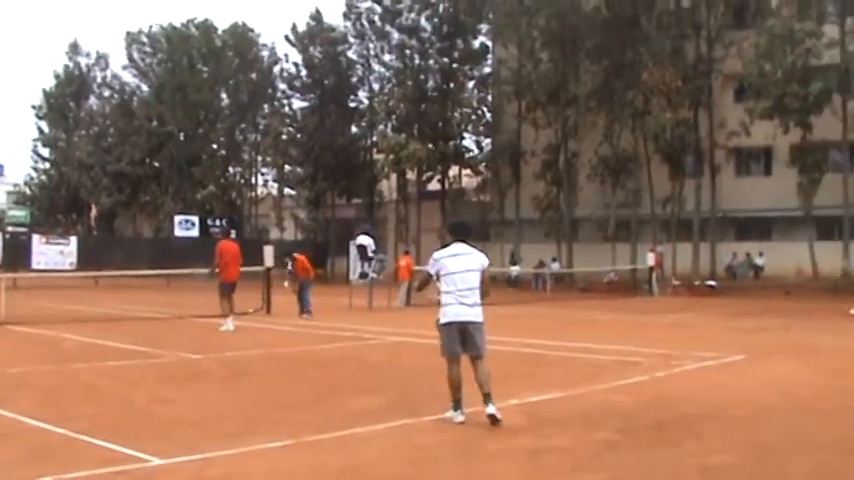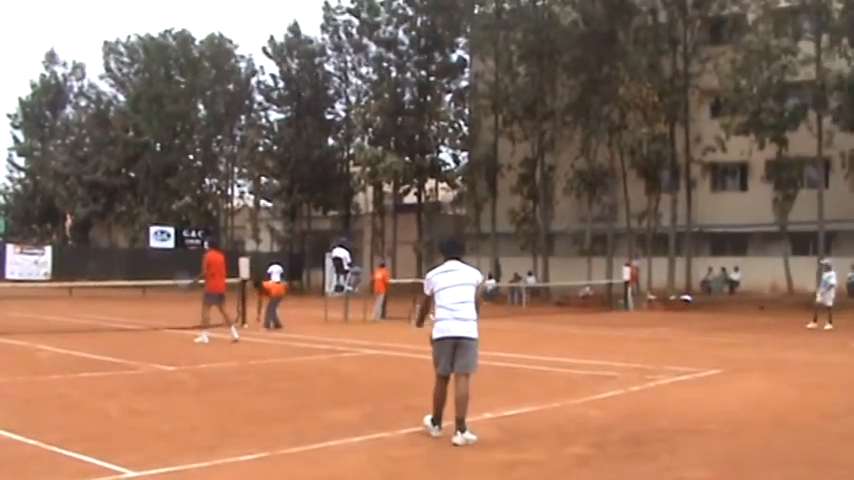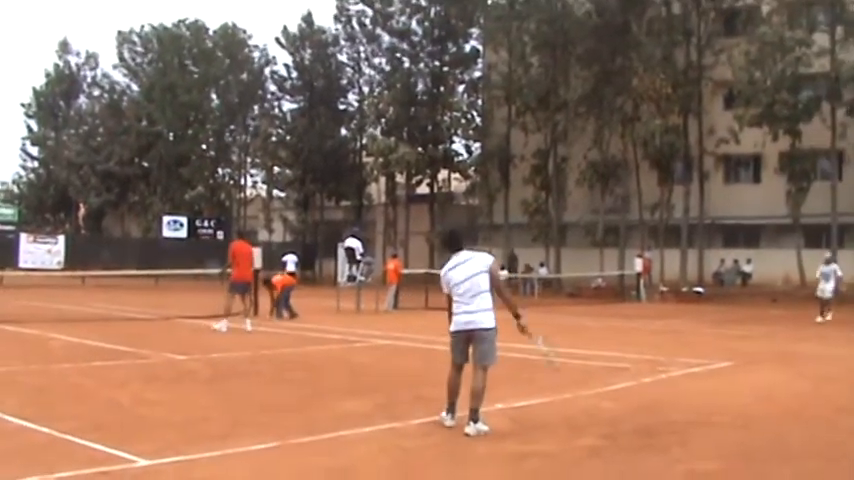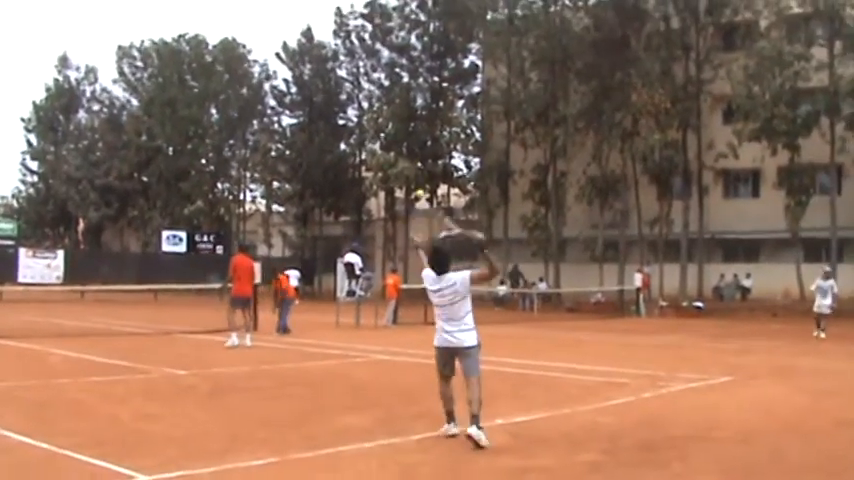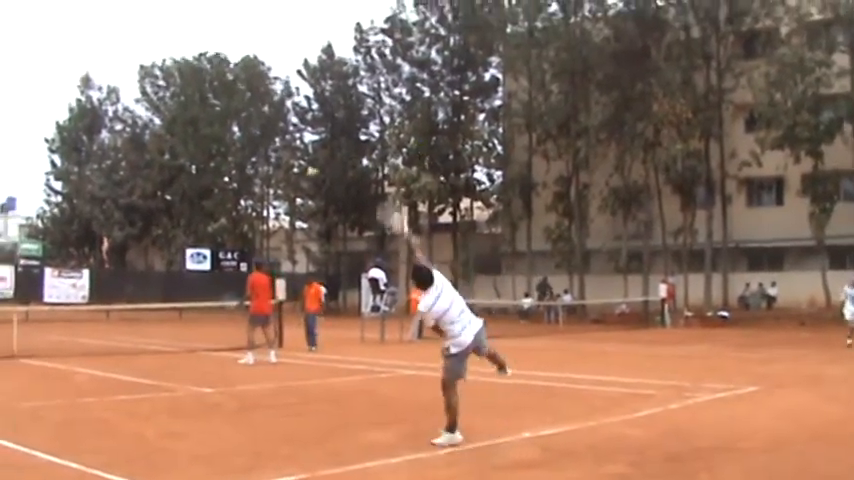
dt=0.4s
person 1, frame 1
left shoulder: (439, 256)
right shoulder: (480, 257)
left elbow: (423, 283)
right elbow: (485, 291)
left wrist: (416, 289)
left hip: (449, 315)
right hip: (474, 315)
left knee: (453, 362)
right knee: (479, 360)
left ankle: (457, 410)
right ankle: (489, 404)
person 1, frame 2
left shoulder: (433, 276)
right shoulder: (475, 274)
left elbow: (425, 306)
left wrist: (419, 321)
left hip: (443, 331)
right hip: (468, 331)
left knee: (442, 378)
right knee: (462, 379)
left ankle: (435, 423)
right ankle: (460, 431)
person 1, frame 3
left shoulder: (445, 271)
right shoulder: (485, 258)
right elbow: (501, 291)
left wrist: (452, 325)
right wrist: (517, 316)
left hip: (459, 324)
right hip: (483, 322)
left knee: (456, 368)
right knee: (480, 370)
left ankle: (450, 414)
right ankle: (473, 421)
person 1, frame 4
left shoulder: (429, 280)
right shoulder: (461, 279)
left elbow: (425, 259)
right elbow: (492, 273)
left wrist: (421, 247)
right wrist: (483, 248)
left hip: (443, 341)
right hip: (467, 340)
left knee: (445, 380)
right knee: (473, 382)
left ankle: (451, 423)
right ankle: (474, 424)
person 1, frame 5
left shoulder: (424, 307)
right shoulder: (437, 278)
left elbow: (440, 332)
right elbow: (424, 264)
right wrist: (415, 247)
left hip: (458, 343)
right hip: (475, 327)
left knee: (448, 385)
right knee: (484, 350)
left ankle: (451, 432)
right ankle: (502, 367)
